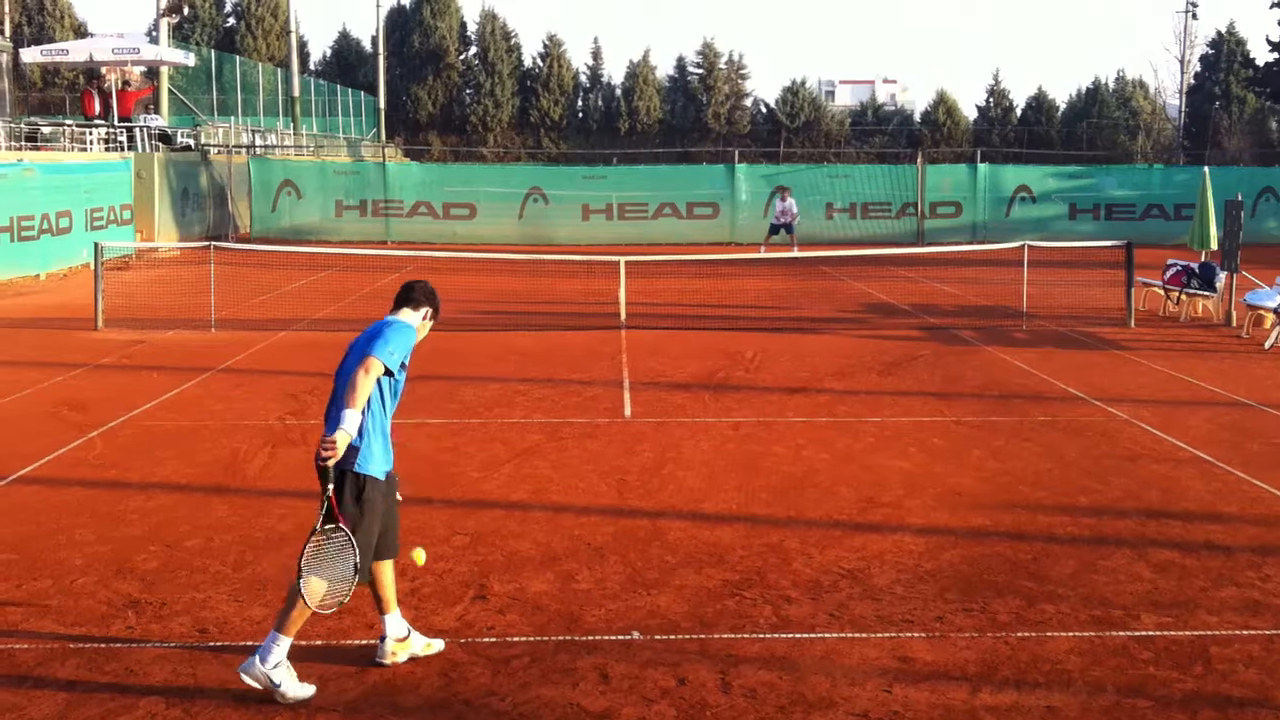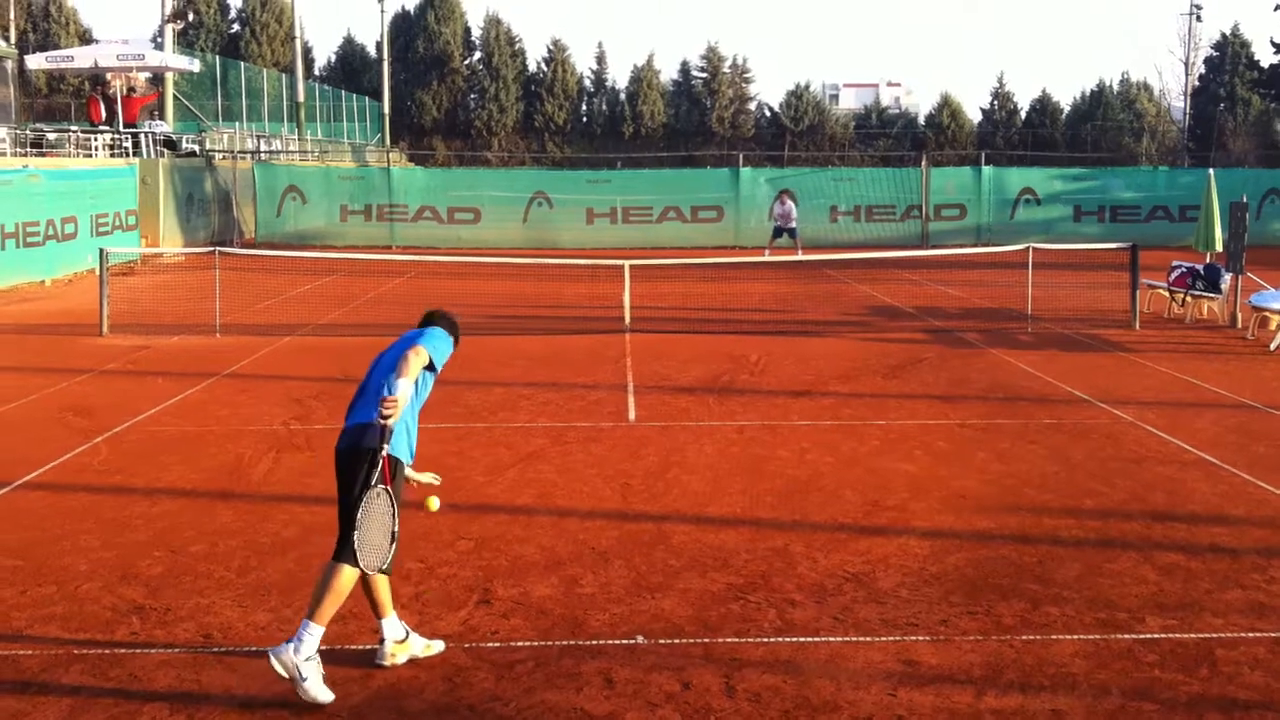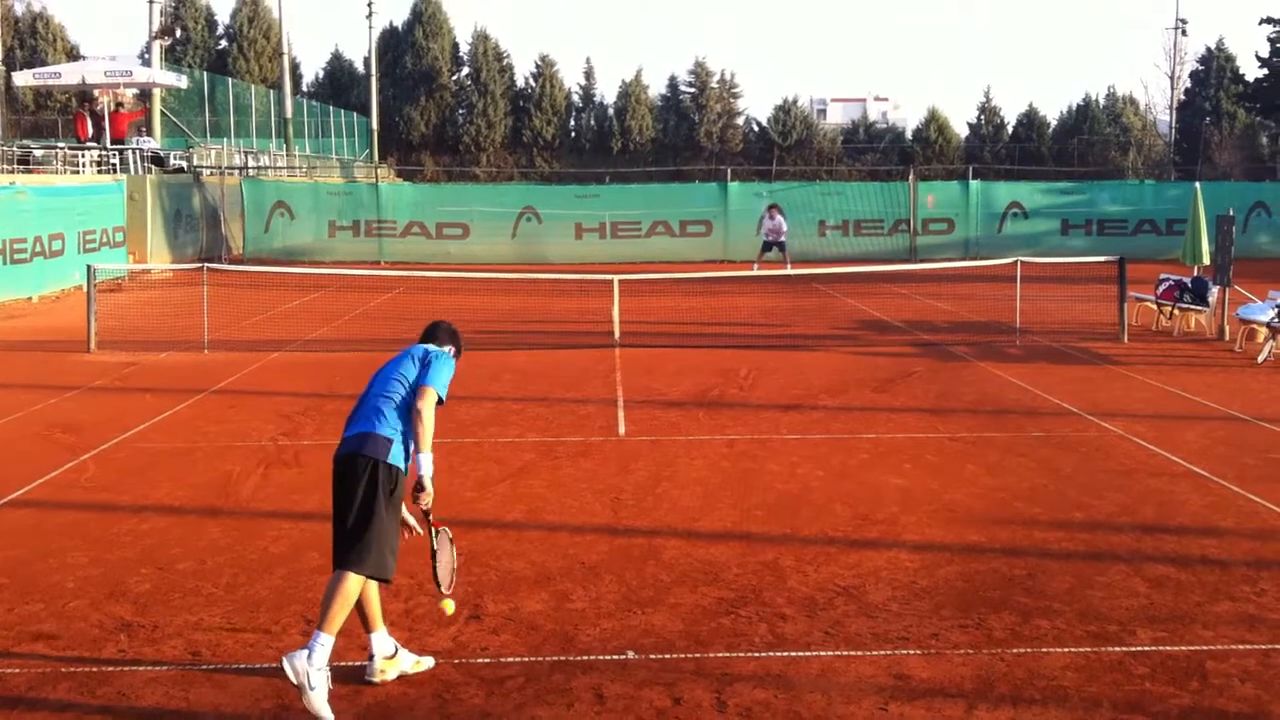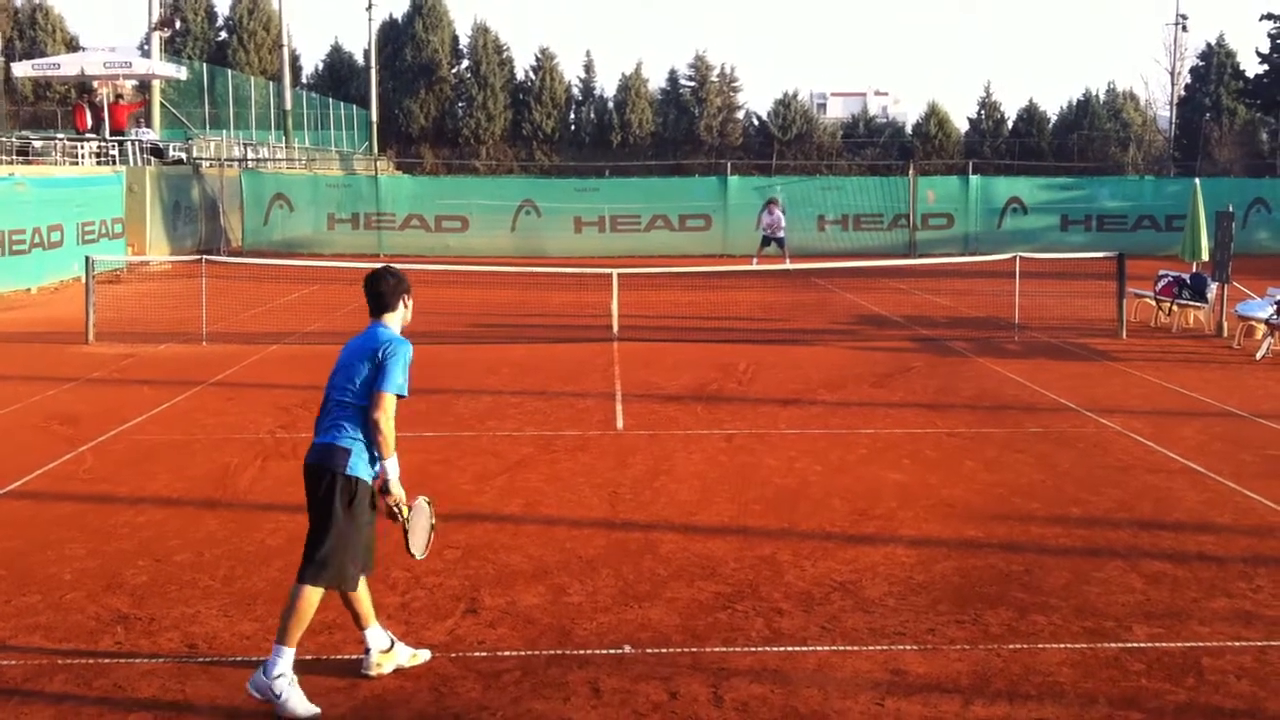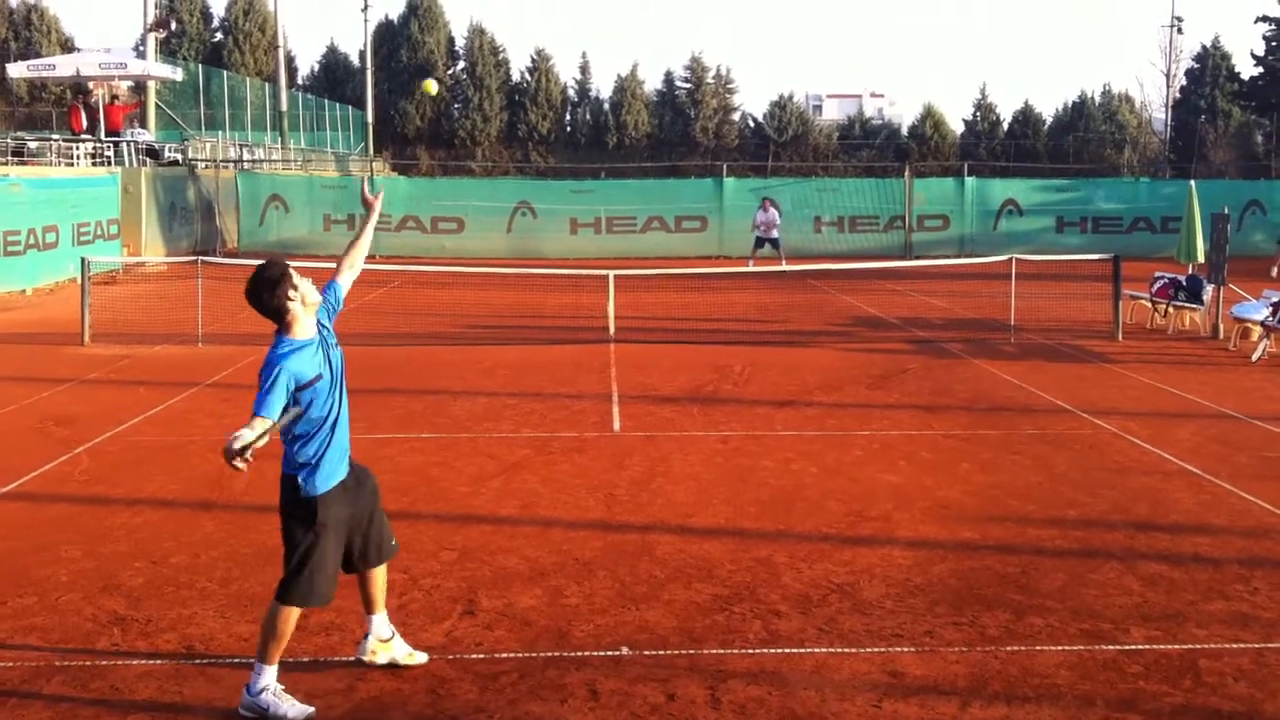
dt=0.7s
person 1, frame 1
left shoulder: (373, 334)
right shoulder: (402, 331)
right elbow: (366, 372)
right wrist: (347, 428)
left hip: (367, 462)
right hip: (358, 463)
left knee: (383, 545)
left ankle: (397, 639)
right ankle: (267, 662)
person 1, frame 2
left shoulder: (397, 346)
right shoulder: (438, 337)
right elbow: (414, 357)
left wrist: (409, 472)
right wrist: (403, 392)
left hip: (354, 443)
right hip: (378, 446)
right knee: (357, 550)
left ankle: (395, 639)
right ankle: (301, 649)
person 1, frame 3
left shoulder: (394, 364)
right shoulder: (439, 358)
right elbow: (421, 408)
left wrist: (400, 507)
right wrist: (424, 471)
left hip: (350, 454)
right hip: (378, 457)
left knee: (362, 559)
right knee: (358, 562)
left ankle: (385, 655)
right ankle: (313, 659)
person 1, frame 4
left shoulder: (357, 345)
right shoulder: (396, 346)
right elbow: (381, 416)
left wrist: (381, 474)
right wrist: (392, 474)
left hip: (326, 460)
right hip: (346, 465)
left knee: (349, 564)
right knee: (322, 569)
left ankle: (380, 649)
right ankle: (275, 672)
person 1, frame 5
left shoulder: (321, 319)
right shoulder: (284, 363)
left elbow: (348, 269)
right elbow: (261, 423)
left wrist: (372, 216)
right wrist: (240, 445)
left hip: (345, 474)
right hip: (312, 490)
left knee: (375, 554)
right knee: (301, 588)
left ankle: (379, 640)
